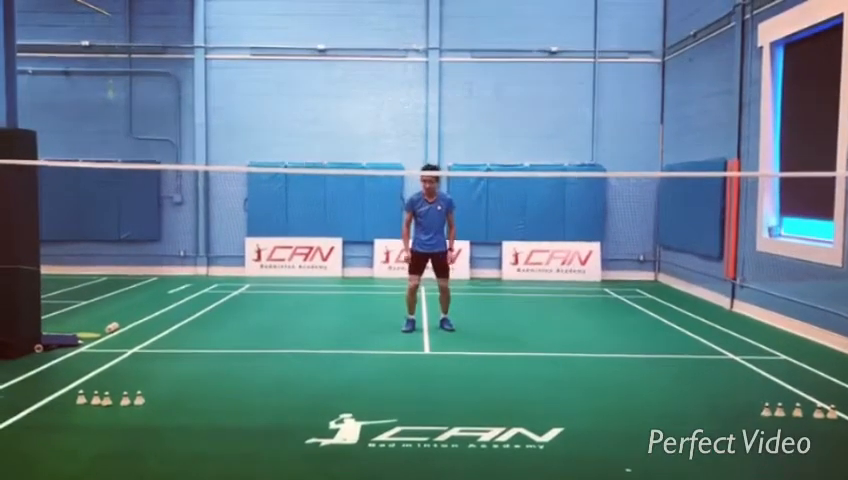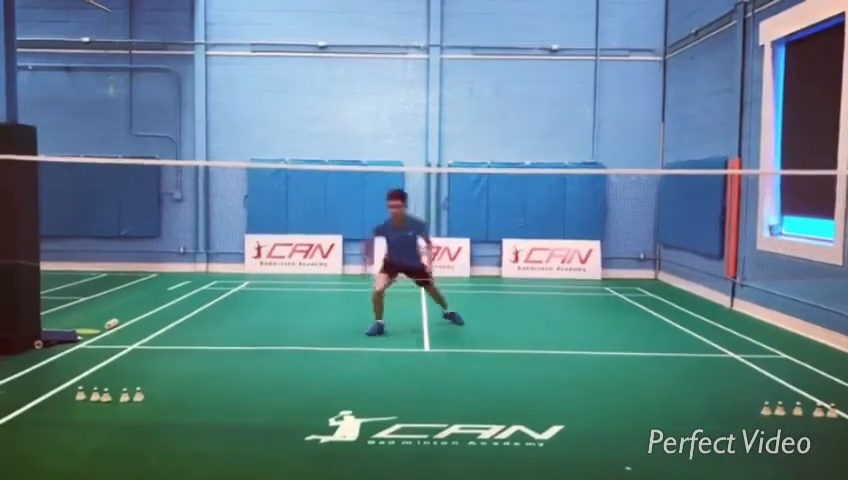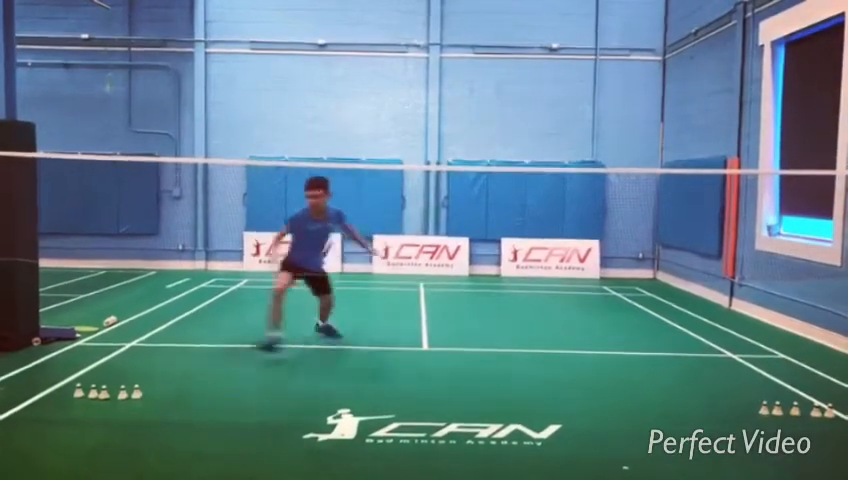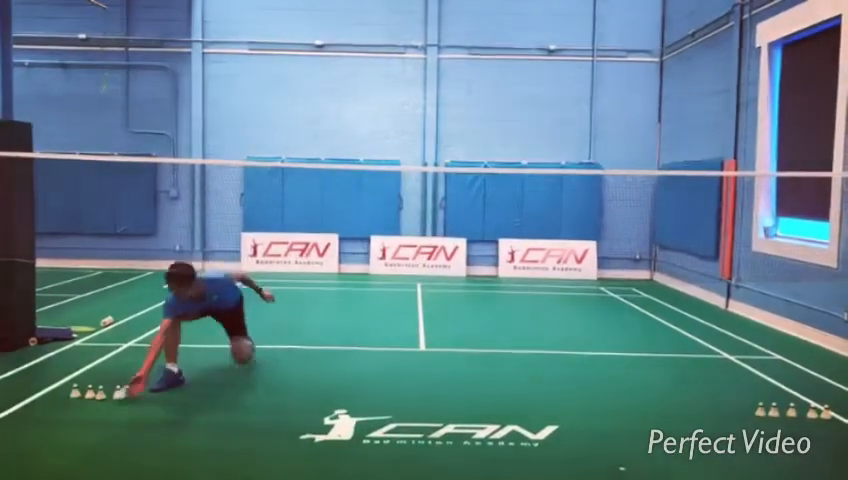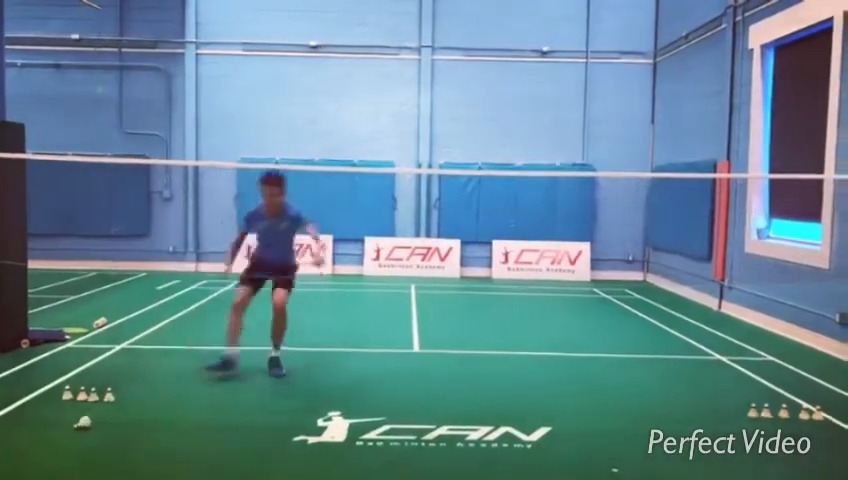
dt=0.4s
person 1, frame 1
left shoulder: (447, 200)
right shoulder: (413, 200)
left elbow: (451, 226)
right elbow: (406, 225)
left wrist: (451, 249)
right wrist: (406, 249)
left hip: (440, 250)
right hip: (418, 249)
left knee: (444, 287)
right knee: (412, 285)
left ankle: (444, 318)
right ankle: (410, 319)
person 1, frame 2
left shoulder: (418, 224)
right shoulder: (384, 226)
left elbow: (428, 243)
right elbow: (370, 241)
left wrist: (430, 264)
right wrist: (367, 261)
left hip: (414, 263)
right hip: (392, 263)
left knee: (433, 291)
right knee: (378, 290)
left ankle: (448, 312)
right ankle: (379, 323)
person 1, frame 3
left shoulder: (336, 215)
right shoulder: (298, 218)
left elbow: (348, 230)
right elbow: (280, 236)
left wrist: (367, 246)
right wrist: (273, 249)
left hip: (315, 266)
right hip: (293, 262)
left knee: (328, 305)
right knee: (279, 288)
left ankle: (323, 324)
right ankle: (274, 335)
person 1, frame 4
left shoulder: (217, 282)
right shoulder: (174, 300)
left elbow: (239, 276)
right elbow: (161, 334)
left wrist: (261, 292)
right wrist: (143, 373)
left hip: (230, 305)
right hip: (201, 307)
left knee: (242, 356)
right knee: (167, 329)
left ankle: (246, 344)
right ankle: (172, 370)
person 1, frame 5
left shoulder: (293, 215)
right shoulder: (254, 215)
left elbow: (314, 235)
right elbow: (240, 238)
left wrist: (317, 251)
right wrist: (229, 263)
left hip: (285, 265)
right hip: (259, 263)
left knee: (279, 304)
right knee: (238, 302)
left ankle: (274, 355)
right ankle: (230, 356)
